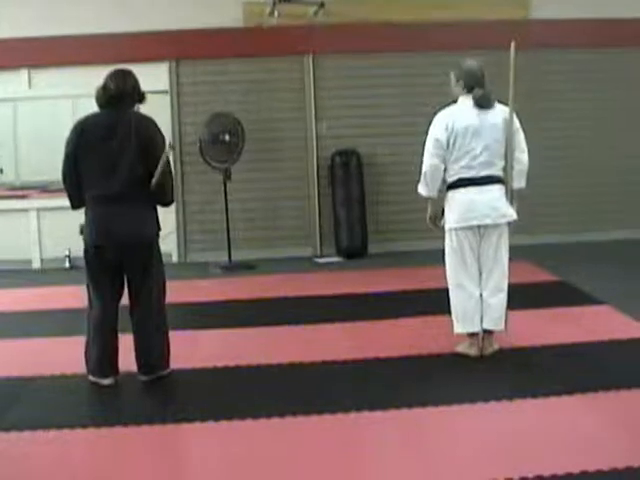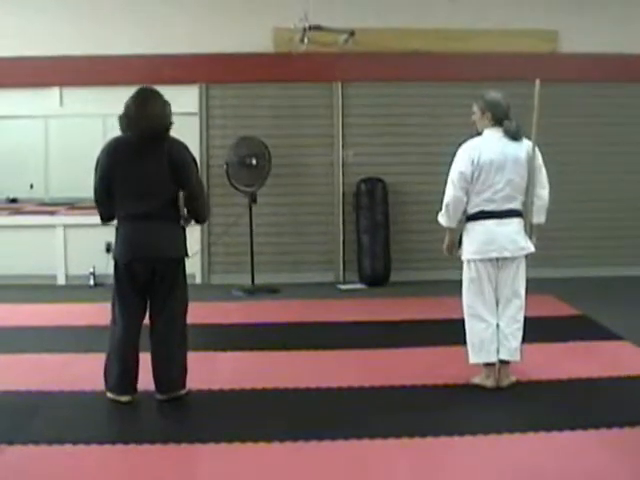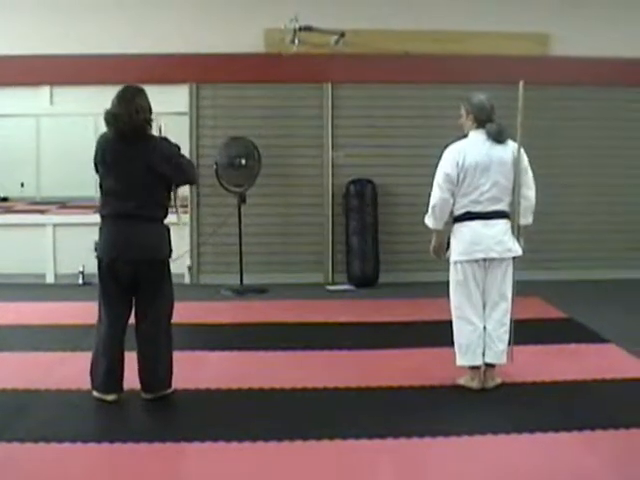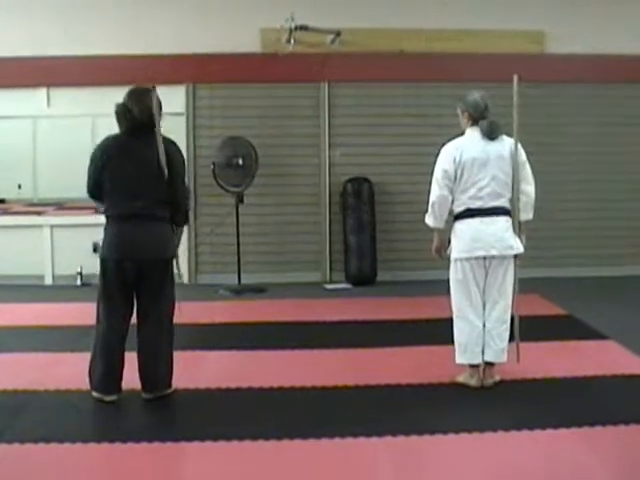
dt=0.5s
person 1, frame 1
left shoulder: (82, 128)
right shoulder: (145, 126)
left elbow: (69, 177)
right elbow: (162, 178)
right wrist: (164, 198)
left hip: (99, 223)
right hip: (139, 222)
left knee: (102, 300)
right knee: (147, 298)
left ankle: (101, 369)
right ankle: (153, 365)
person 1, frame 2
left shoulder: (113, 150)
right shoulder: (176, 150)
left elbow: (102, 198)
right elbow: (196, 199)
right wrist: (195, 216)
left hip: (129, 241)
right hip: (167, 241)
left knee: (125, 317)
right knee: (169, 317)
left ankle: (120, 386)
right ankle: (170, 385)
person 1, frame 3
left shoulder: (104, 144)
right shoulder: (160, 149)
right elbow: (189, 175)
left hip: (113, 238)
right hip: (150, 240)
left knee: (111, 315)
right knee: (154, 316)
left ankle: (106, 385)
right ankle: (155, 384)
person 1, frame 4
left shoulder: (106, 148)
right shoulder: (167, 148)
left elbow: (94, 192)
right elbow: (180, 198)
right wrist: (174, 228)
left hip: (117, 238)
right hip: (156, 239)
left knee: (112, 316)
right knee: (156, 316)
left ankle: (105, 385)
right ankle: (156, 384)
person 2, frame 1
left shoulder: (446, 117)
right shoulder: (504, 114)
left elbow: (432, 164)
right elbow: (520, 158)
left wrist: (432, 202)
right wrist: (512, 194)
left hip: (461, 201)
right hip: (495, 198)
left knee: (463, 273)
right knee: (494, 269)
left ankle: (472, 340)
right ankle: (489, 338)
person 2, frame 2
left shoulder: (471, 149)
right shoulder: (527, 148)
left elbow: (455, 195)
right elbow: (540, 193)
left wrist: (450, 232)
right wrist: (531, 228)
left hip: (480, 233)
right hip: (513, 231)
left knee: (480, 304)
right knee: (511, 301)
left ankle: (488, 370)
right ankle: (505, 369)
person 2, frame 3
left shoulder: (456, 151)
right shoulder: (513, 150)
left elbow: (441, 198)
right elbow: (527, 195)
left wrist: (438, 235)
right wrist: (519, 230)
left hip: (467, 234)
right hip: (500, 233)
left knee: (468, 305)
right knee: (498, 303)
left ankle: (473, 373)
right ankle: (491, 372)
person 2, frame 4
left shoulder: (454, 148)
right shoulder: (511, 146)
left elbow: (440, 196)
right elbow: (526, 191)
left wrist: (438, 234)
right wrist: (520, 228)
left hip: (468, 232)
right hip: (501, 230)
left knee: (467, 304)
right knee: (499, 302)
left ankle: (473, 370)
right ankle: (490, 369)
